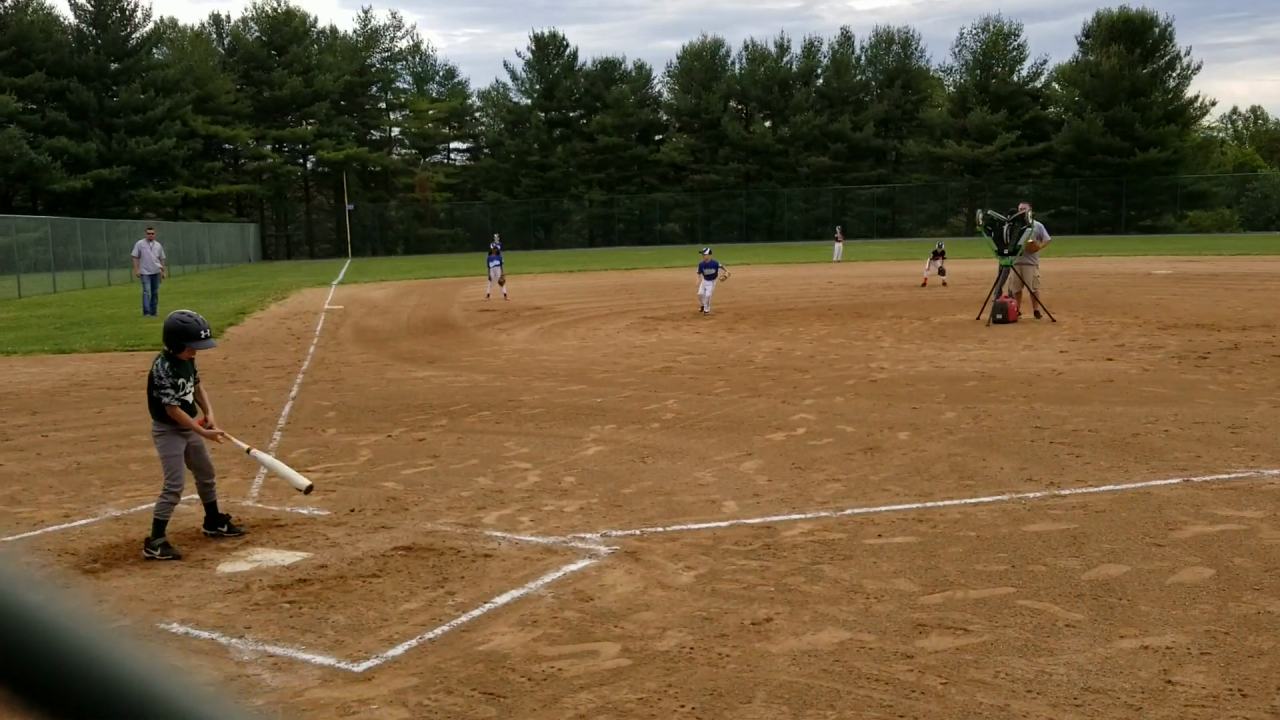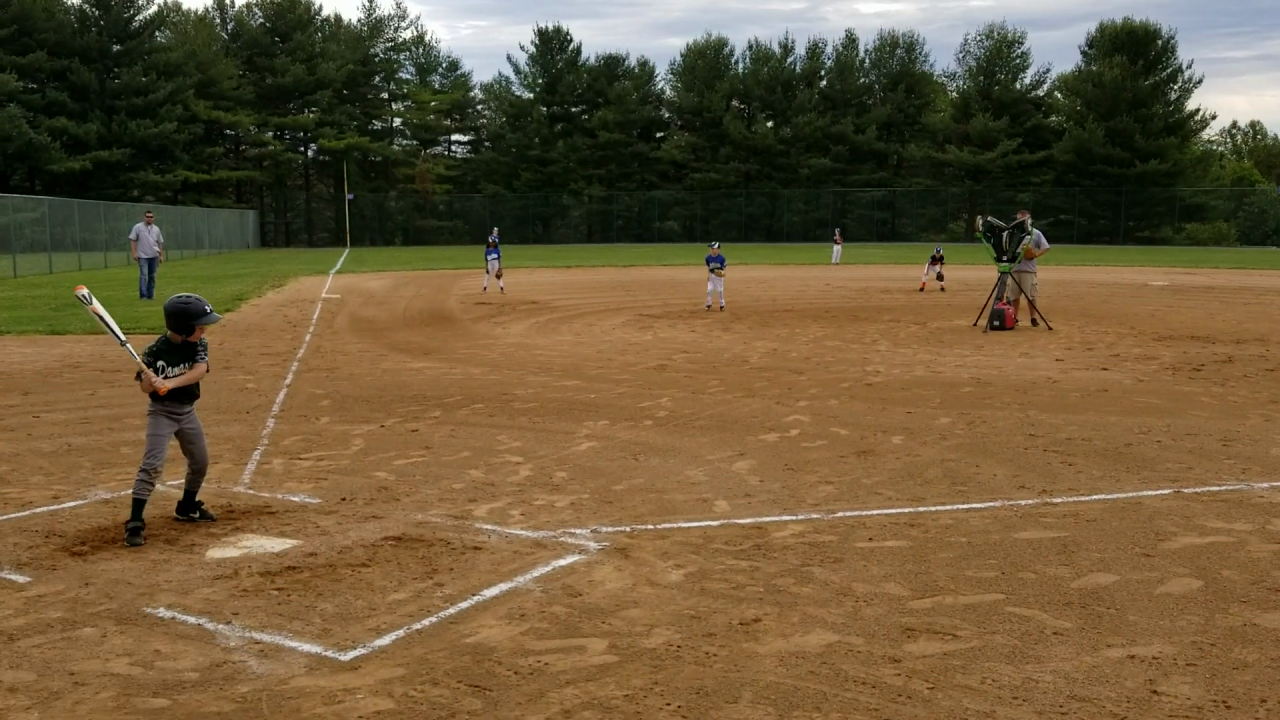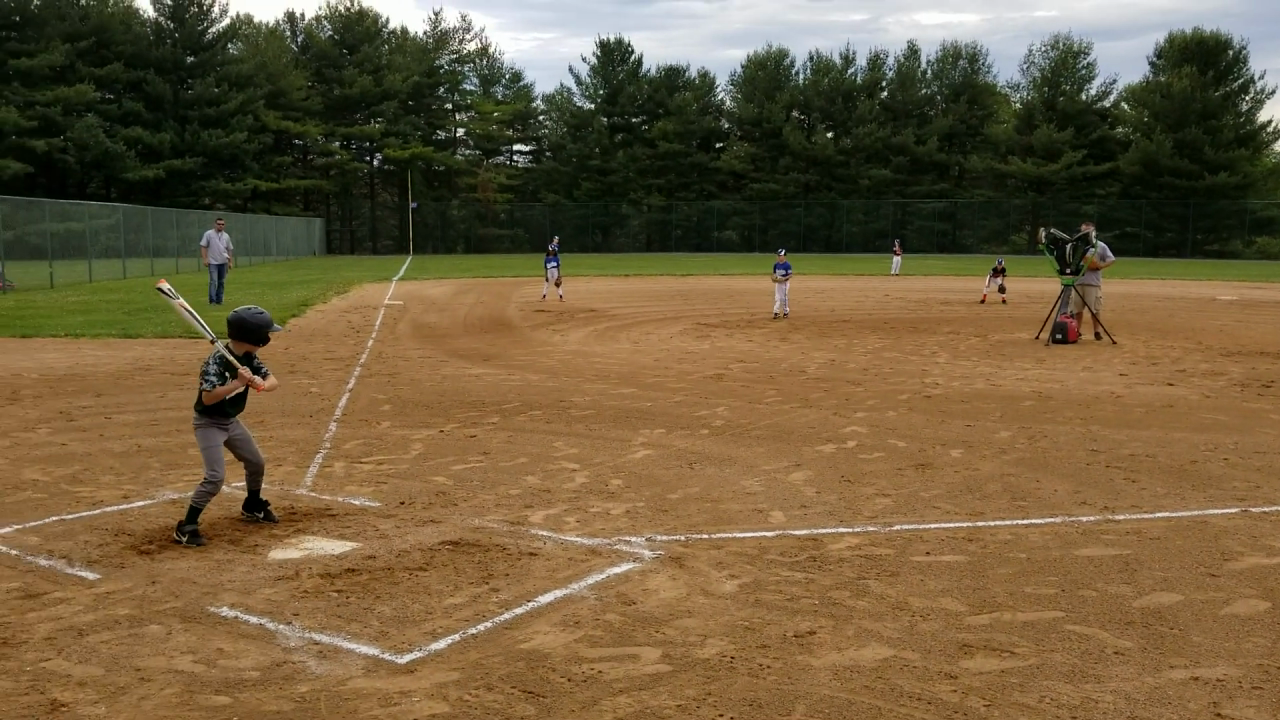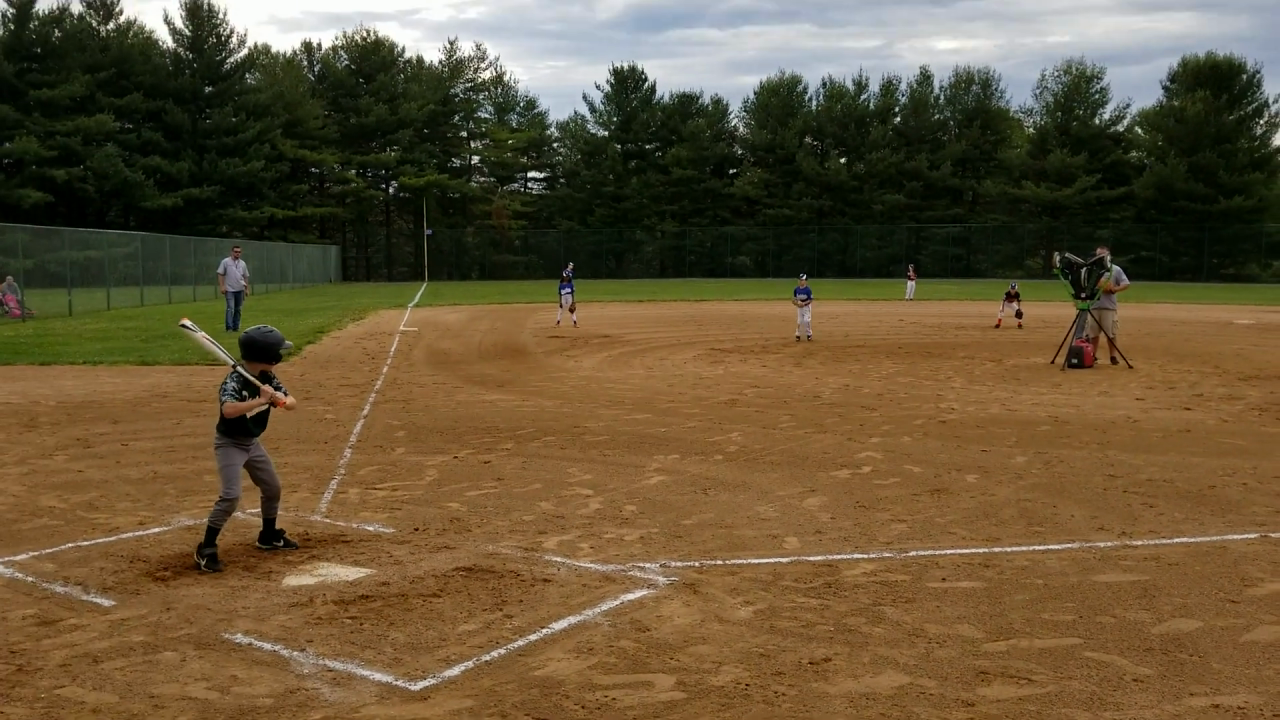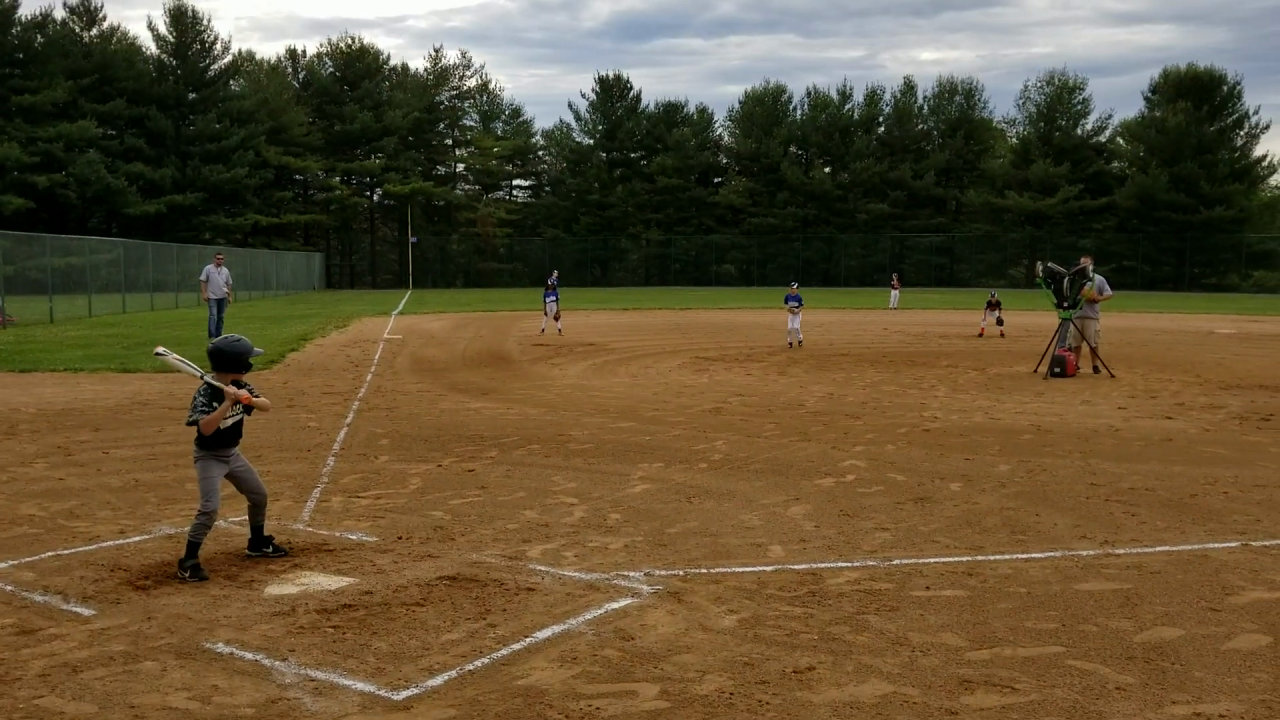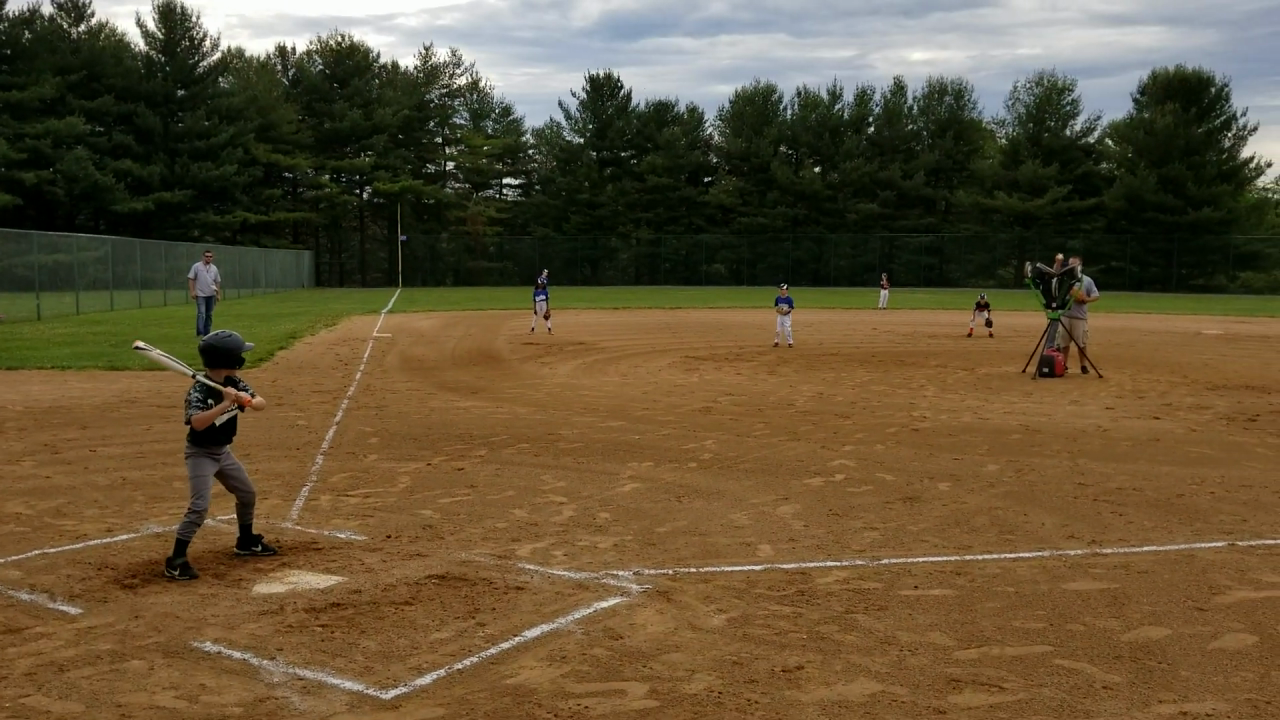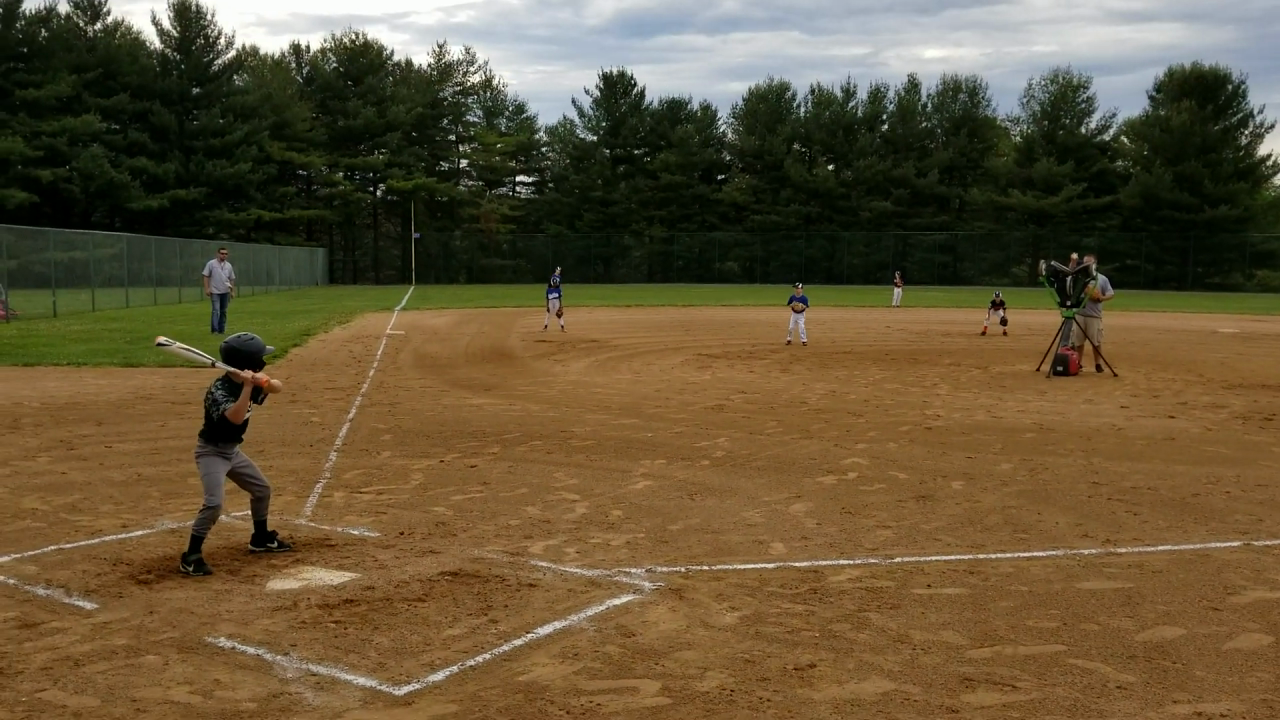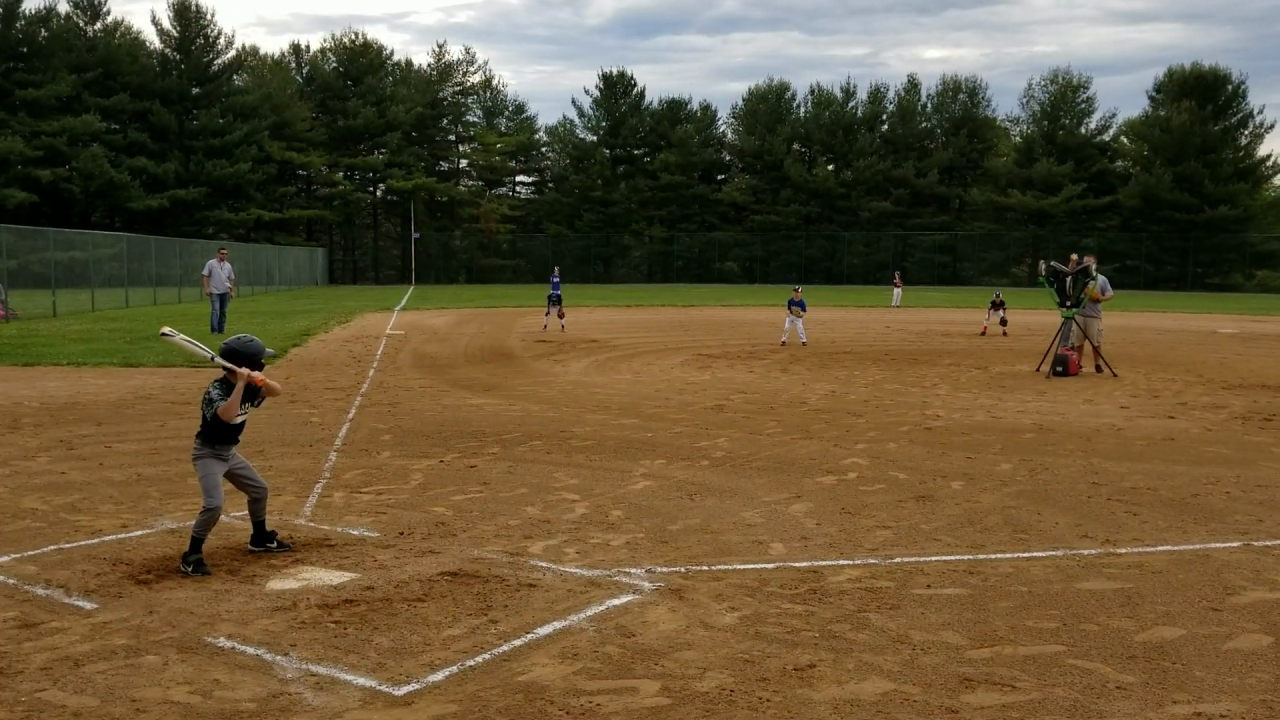
dt=0.4s
person 1, frame 1
left shoulder: (187, 359)
right shoulder: (163, 368)
left elbow: (197, 386)
right elbow: (172, 409)
left wrist: (208, 411)
right wrist: (202, 432)
left hip: (190, 428)
right hip: (168, 430)
left knee: (206, 473)
right knee: (174, 485)
left ankle: (214, 522)
right ankle: (155, 541)
person 1, frame 2
left shoulder: (199, 343)
right shoulder: (155, 350)
left elbow: (200, 371)
right elbow: (146, 386)
left wrist: (170, 383)
right wrist: (149, 382)
left hip: (187, 411)
right hip: (161, 412)
left knee: (200, 461)
right knee: (152, 465)
left ankle: (187, 507)
right ankle: (134, 523)
person 1, frame 3
left shoulder: (249, 358)
right shoulder: (216, 362)
left elbow: (274, 381)
right elbow: (207, 399)
left wrist: (262, 384)
right wrist: (238, 383)
left hip: (231, 421)
right hip: (208, 423)
left knee: (256, 462)
right knee: (215, 476)
left ankle: (253, 505)
right ankle: (186, 526)
person 1, frame 4
left shoulder: (267, 377)
right shoulder: (234, 381)
left elbow: (293, 402)
right elbow: (228, 410)
left wrist: (282, 400)
right wrist: (260, 400)
left hip: (252, 443)
right hip: (230, 444)
left knee: (272, 488)
right knee: (230, 496)
left ankle: (269, 536)
right ankle: (206, 548)
person 1, frame 5
left shoulder: (239, 386)
right shoulder: (204, 394)
left elbow: (267, 406)
right elbow: (205, 429)
left wrist: (249, 399)
right wrist: (227, 403)
left hip: (232, 453)
right hip: (209, 457)
left knee: (258, 496)
right knee: (209, 509)
left ankle: (258, 543)
right ankle: (188, 562)
person 1, frame 6
left shoulder: (233, 383)
right shoulder: (198, 391)
left elbow: (261, 403)
right elbow: (197, 423)
left wrist: (248, 400)
right wrist: (225, 403)
left hip: (223, 452)
right hip: (200, 454)
left knee: (247, 494)
right knee: (199, 506)
left ankle: (246, 542)
right ankle: (176, 561)
person 1, frame 7
left shoulder: (246, 382)
right shoulder: (218, 390)
left elbow: (277, 387)
right elbow: (236, 417)
left wrist: (264, 381)
right wrist: (248, 387)
left hip: (233, 450)
right hip: (212, 452)
left knee: (262, 489)
right knee: (214, 503)
left ankle: (261, 538)
right ankle: (191, 556)
person 1, frame 8
left shoulder: (248, 386)
right shoulder: (216, 390)
left elbow: (276, 391)
right elbow: (227, 415)
left wrist: (262, 381)
right wrist: (240, 383)
left hip: (229, 451)
right hip: (208, 453)
left knee: (259, 490)
right knee: (214, 505)
left ankle: (260, 538)
right ankle: (191, 556)
